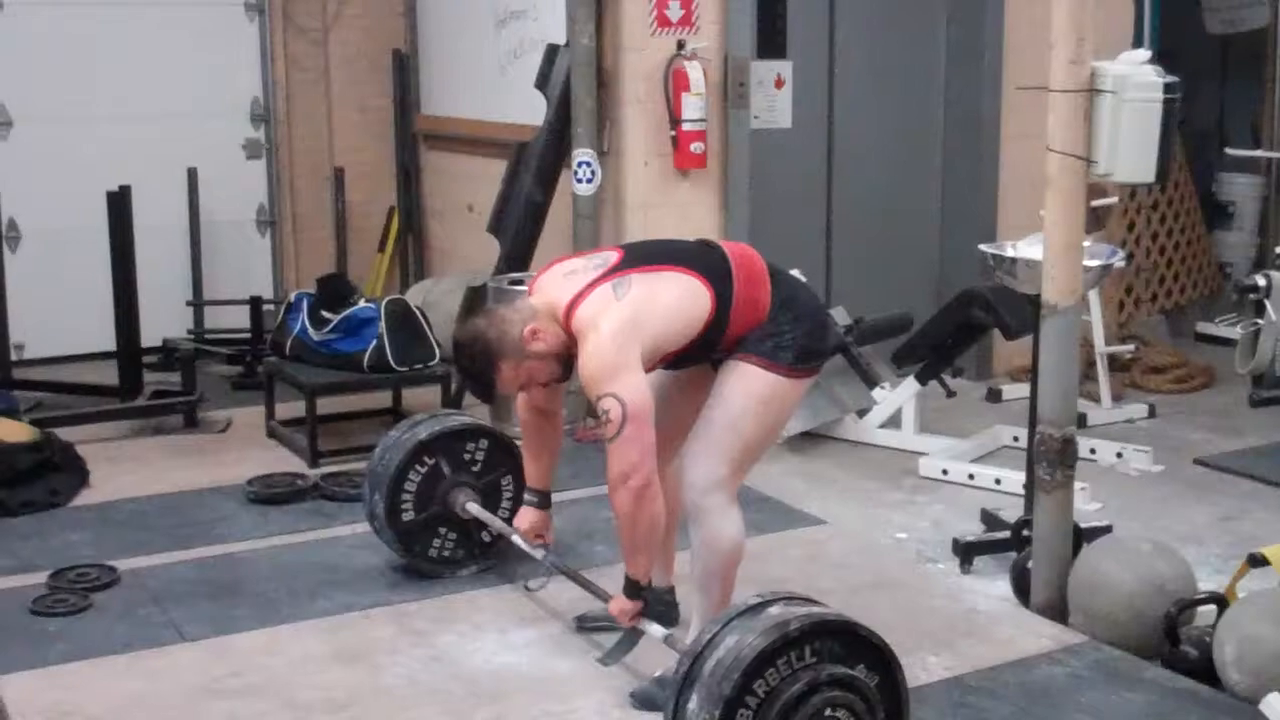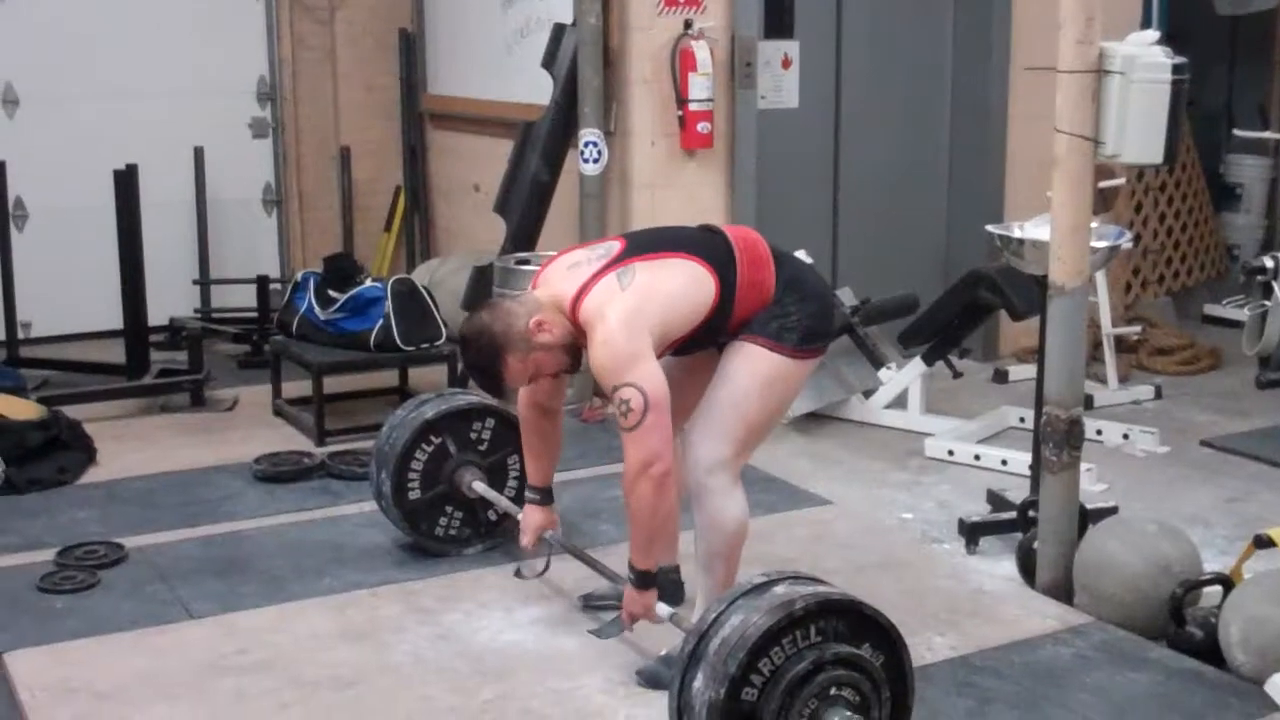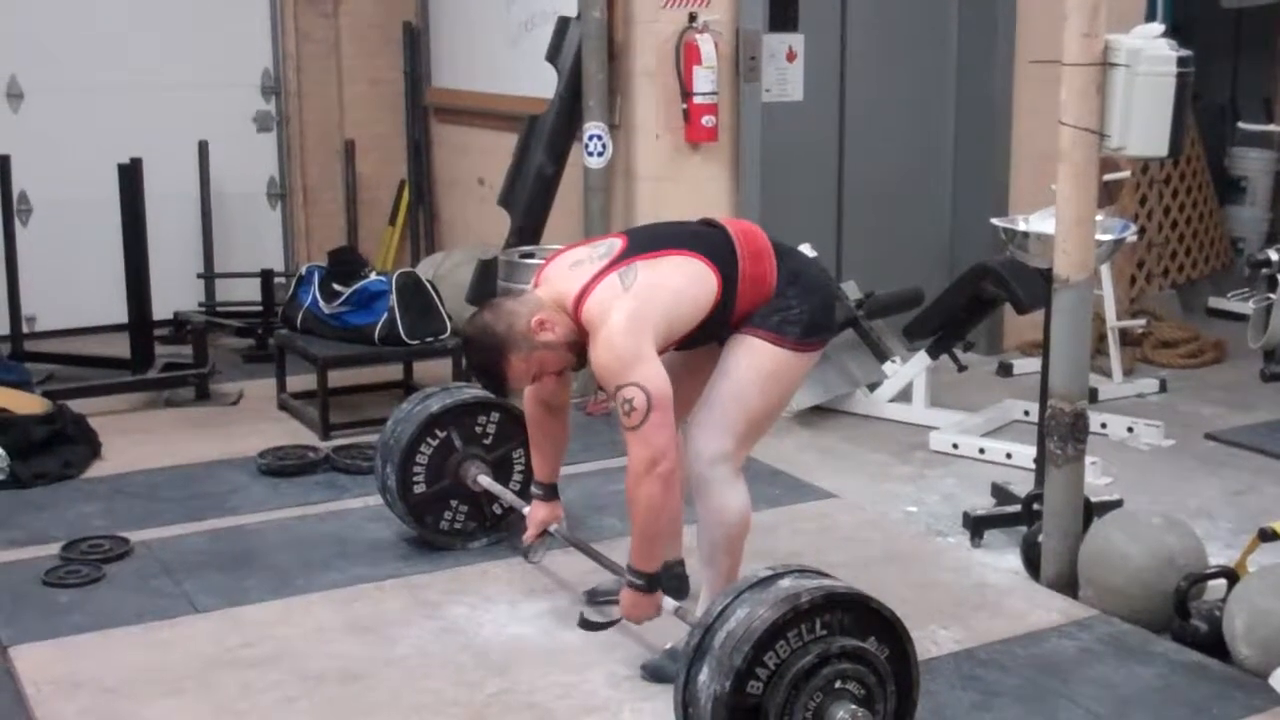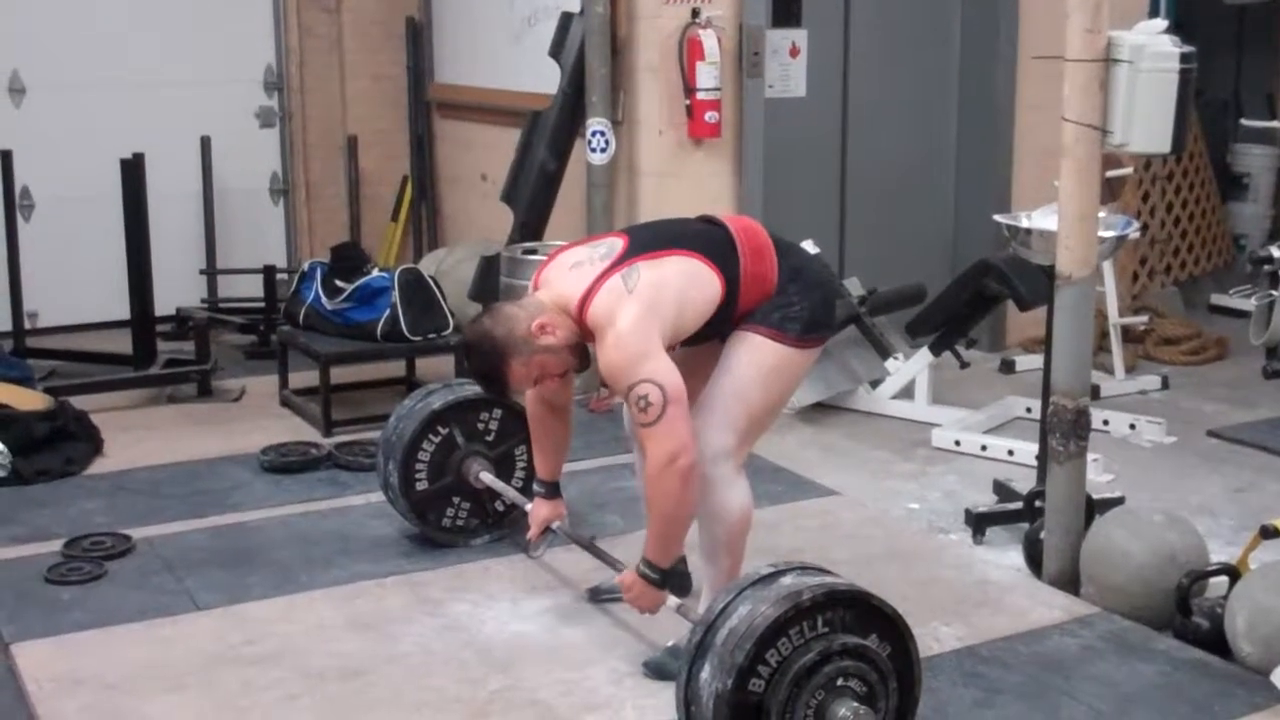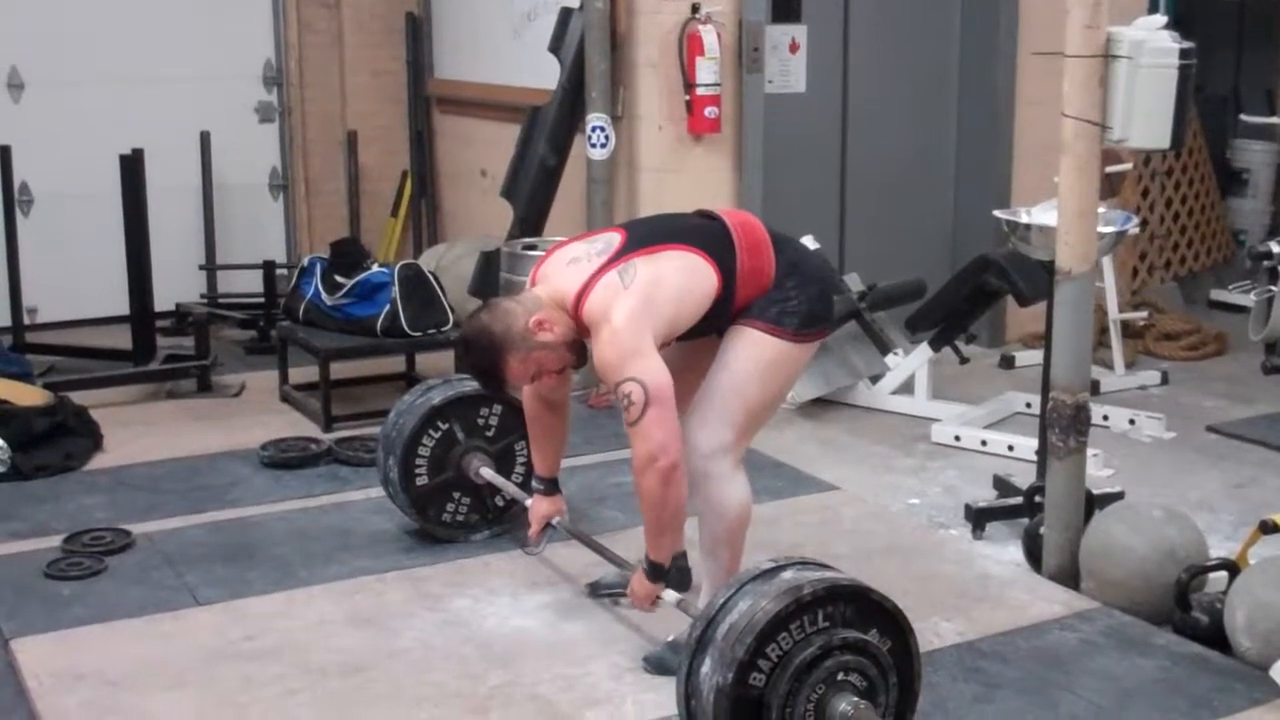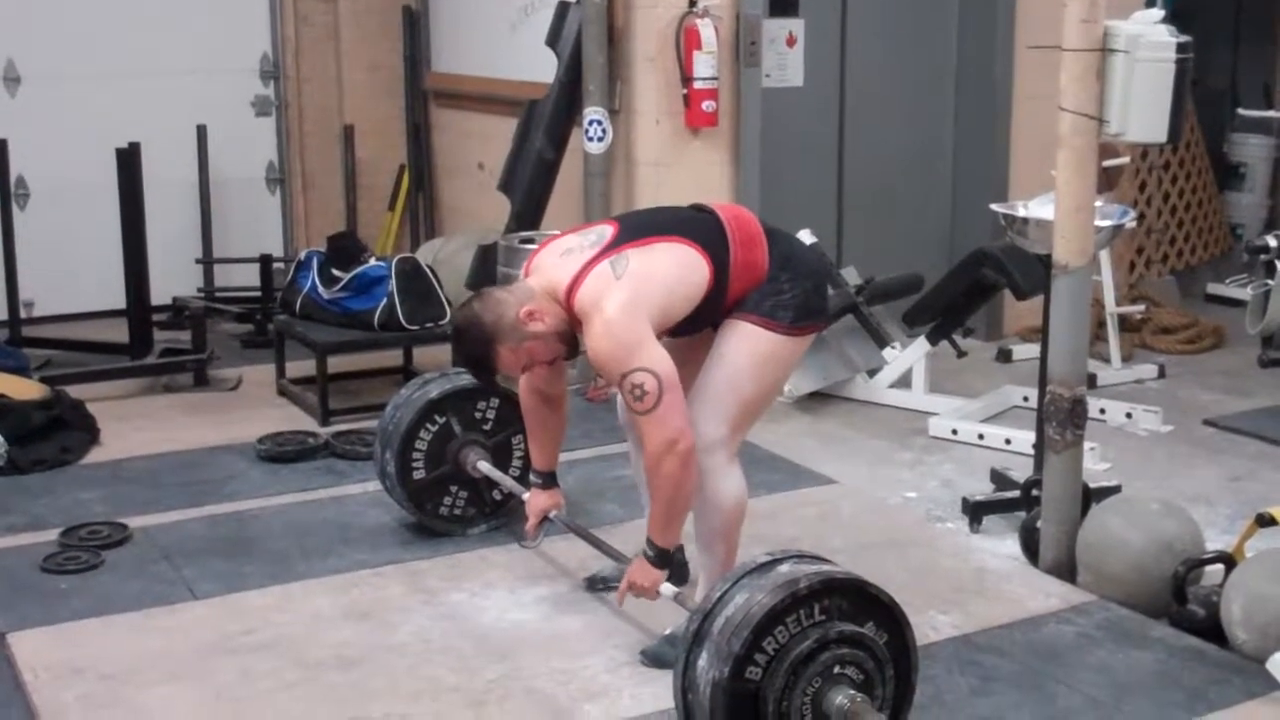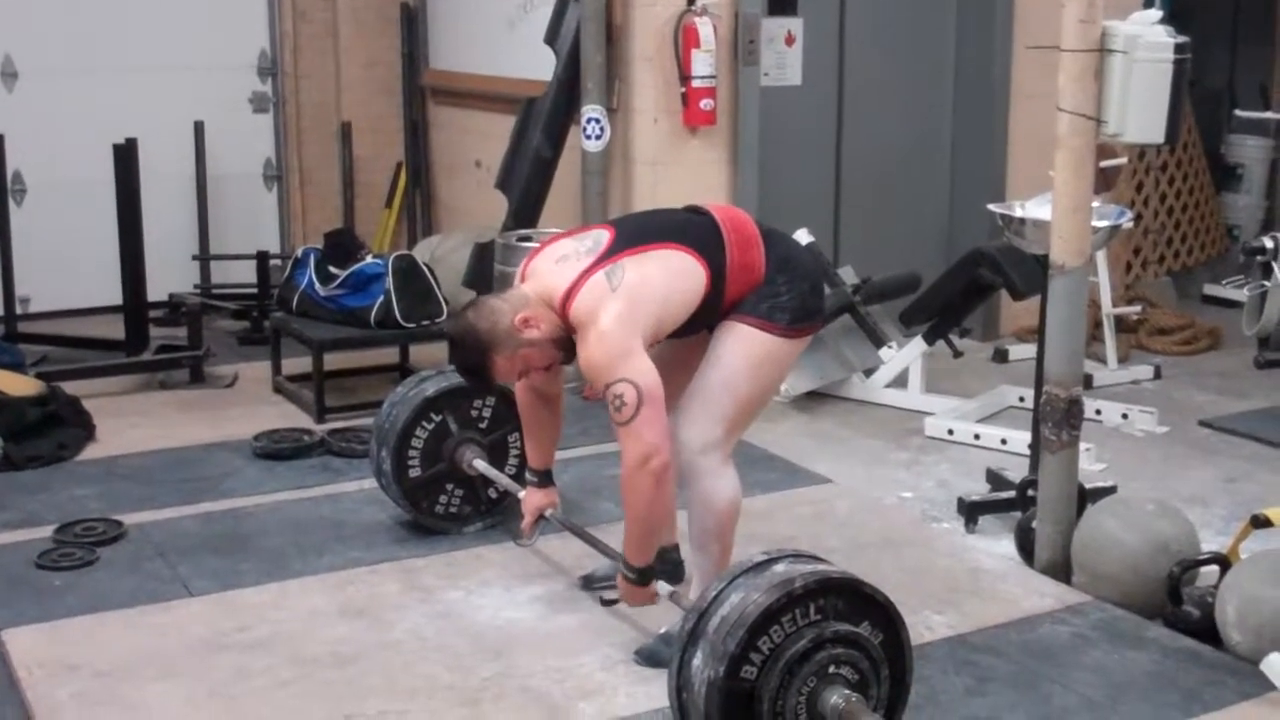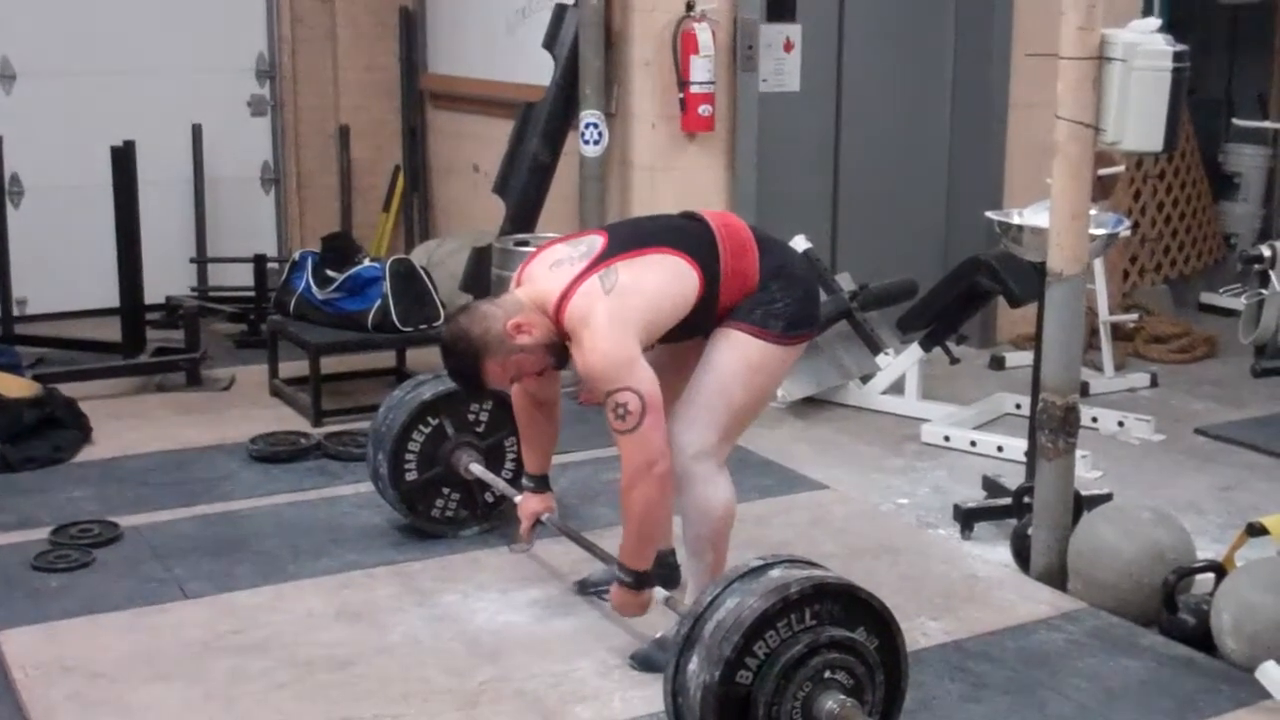
dt=0.3s
person 1, frame 1
left shoulder: (602, 342)
right shoulder: (539, 303)
left elbow: (633, 479)
right elbow: (539, 409)
left wrist: (632, 588)
right wrist: (536, 500)
left hip: (781, 328)
right hip: (720, 318)
left knee: (703, 484)
right knee: (649, 448)
right ankle: (660, 597)
person 1, frame 2
left shoulder: (611, 332)
right shoulder: (541, 296)
left elbow: (652, 467)
right elbow: (538, 405)
left wrist: (640, 581)
right wrist: (538, 498)
left hip: (787, 308)
right hip: (728, 299)
left knee: (708, 463)
right knee: (647, 428)
right ankle: (666, 576)
person 1, frame 3
left shoulder: (615, 332)
right shoulder: (544, 294)
left elbow: (655, 465)
right elbow: (545, 403)
left wrist: (640, 583)
right wrist: (544, 494)
left hip: (789, 299)
right hip: (732, 287)
left knee: (709, 456)
right knee: (649, 424)
right ankle: (667, 569)
person 1, frame 4
left shoulder: (621, 333)
right shoulder: (544, 292)
left elbow: (676, 459)
right elbow: (547, 401)
left wrist: (652, 574)
right wrist: (546, 491)
left hip: (789, 295)
right hip: (731, 281)
left knee: (712, 451)
right knee: (649, 420)
right ankle: (672, 567)
person 1, frame 5
left shoulder: (616, 328)
right shoulder: (540, 290)
left elbow: (660, 459)
right elbow: (544, 399)
left wrist: (653, 571)
right wrist: (545, 487)
left hip: (788, 290)
right hip: (731, 276)
left knee: (709, 448)
right knee: (648, 417)
right ankle: (673, 562)
person 1, frame 6
left shoulder: (609, 319)
right shoulder: (534, 280)
left elbow: (675, 444)
right elbow: (541, 390)
left wrist: (655, 557)
right wrist: (543, 481)
left hip: (781, 284)
right hip: (723, 271)
left knee: (706, 441)
right knee: (640, 411)
right ankle: (672, 556)
person 1, frame 7
left shoulder: (603, 330)
right shoulder: (529, 284)
left elbow: (651, 460)
right elbow: (539, 392)
left wrist: (634, 574)
right wrist: (539, 479)
left hip: (777, 285)
right hip: (719, 267)
left knee: (698, 444)
right knee: (642, 415)
right ankle: (662, 554)
person 1, frame 8
left shoulder: (599, 334)
right shoulder: (523, 290)
left elbow: (651, 466)
right elbow: (535, 396)
left wrist: (632, 580)
right wrist: (536, 484)
left hip: (772, 293)
right hip: (715, 279)
left knee: (693, 449)
right knee: (632, 418)
right ankle: (659, 560)
